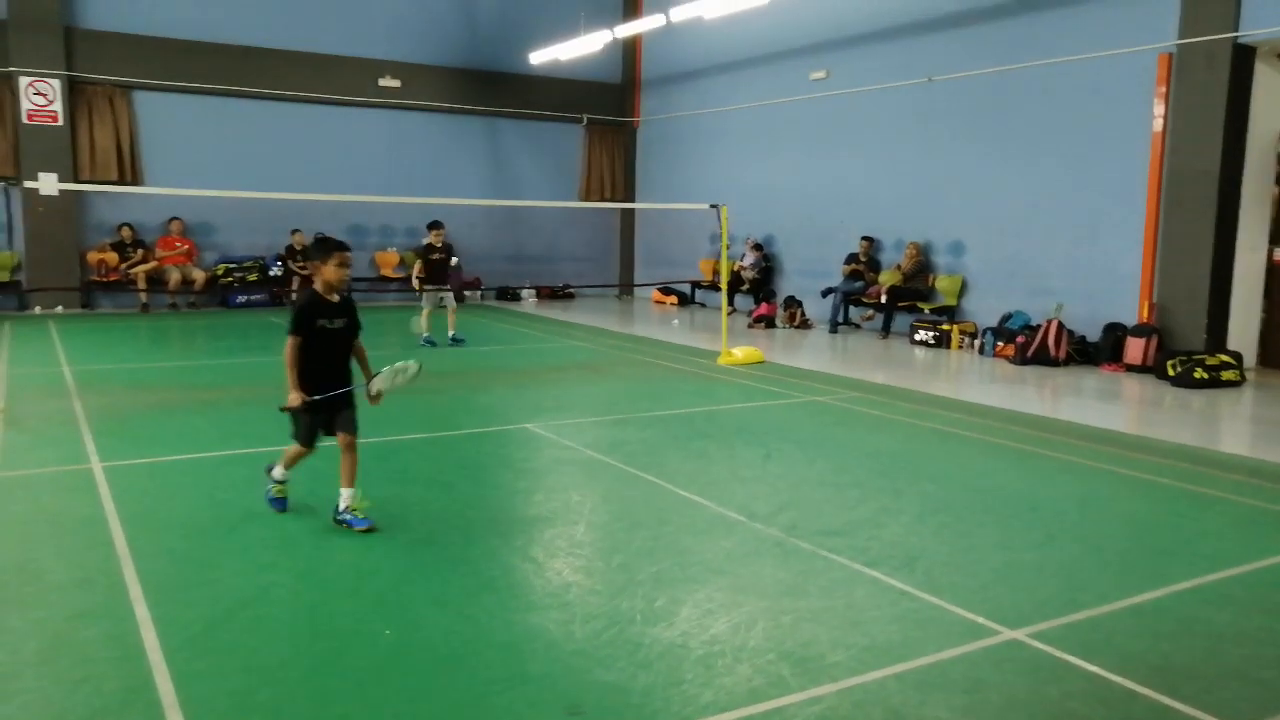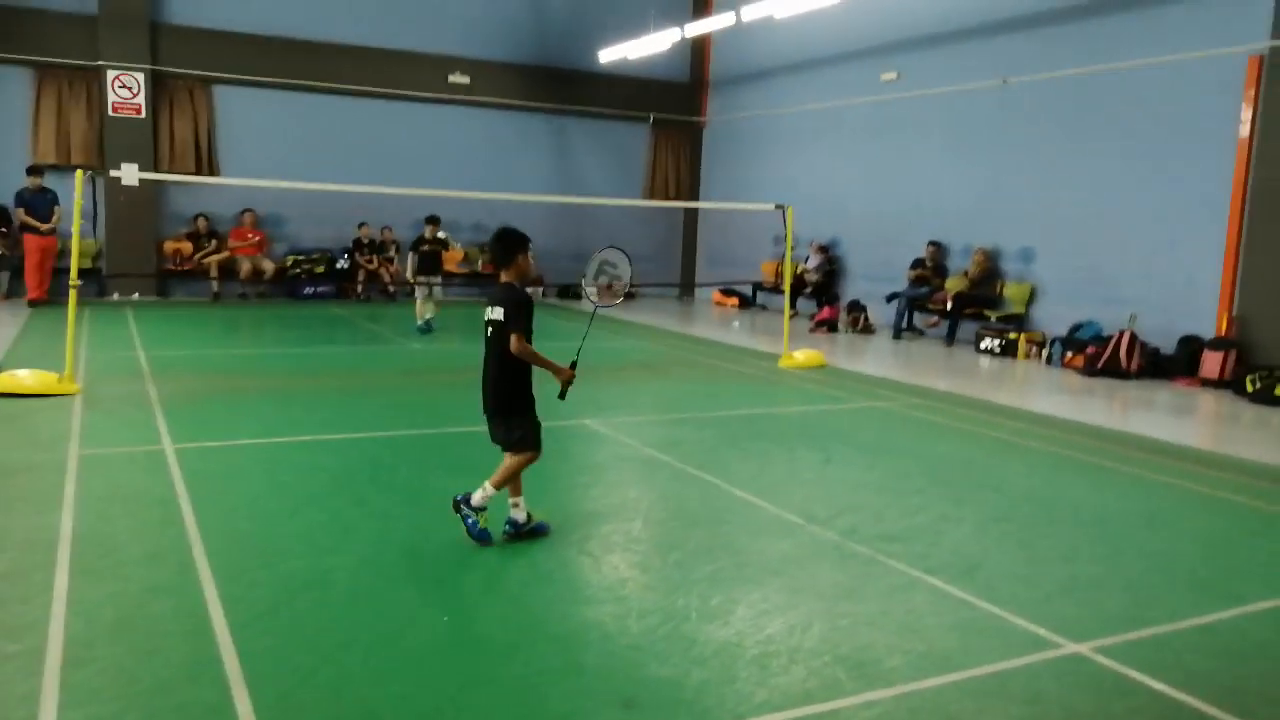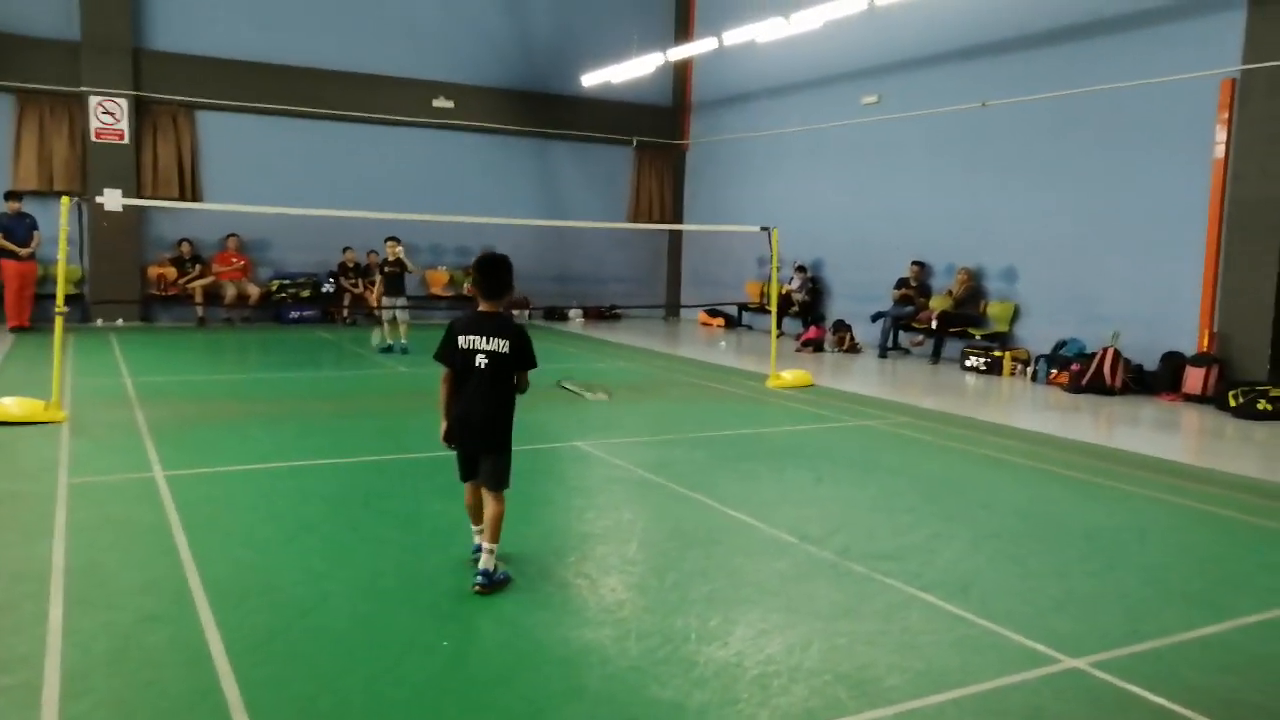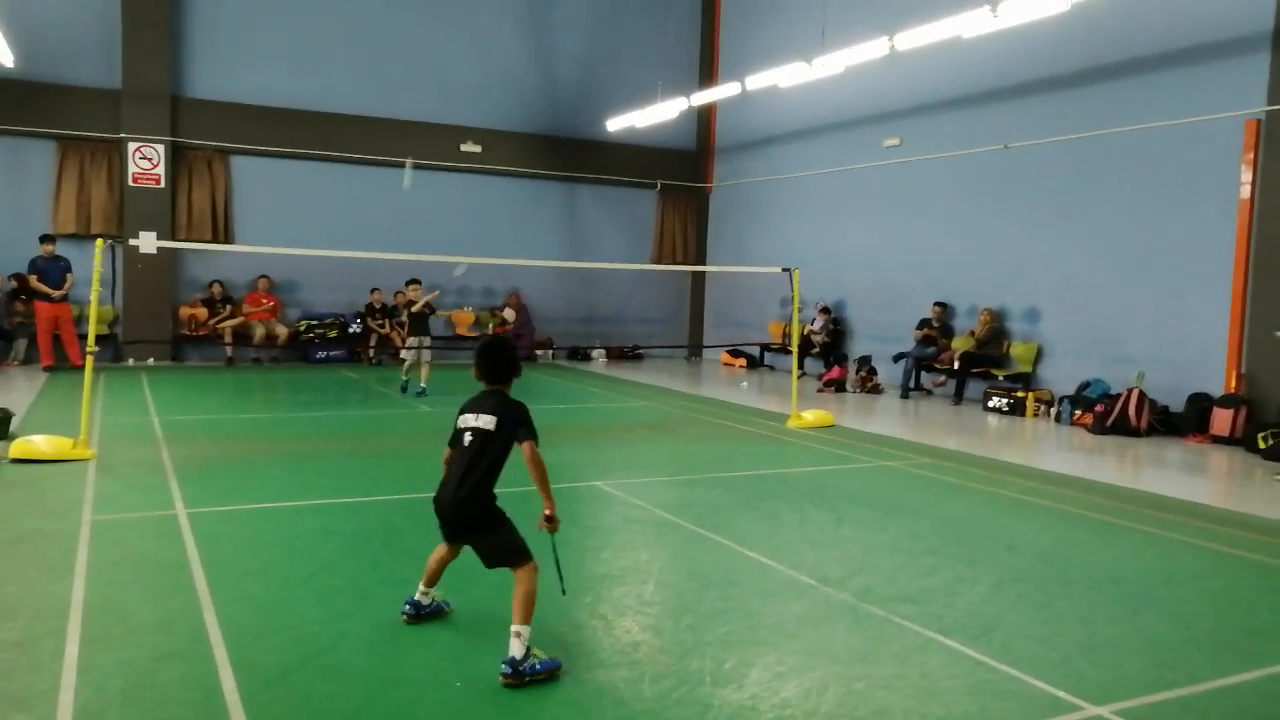
dt=1s
person 1, frame 1
left shoulder: (347, 304)
right shoulder: (306, 305)
left elbow: (355, 344)
right elbow: (292, 349)
left wrist: (370, 378)
right wrist: (293, 389)
left hip: (341, 388)
right hip: (314, 391)
left knee: (348, 441)
right knee: (305, 445)
left ankle: (346, 507)
right ankle: (277, 474)
person 1, frame 2
left shoulder: (495, 296)
right shoulder: (520, 299)
right elbow: (518, 347)
right wrist: (558, 370)
left hip: (493, 389)
right hip: (512, 391)
left knee: (514, 450)
right knee: (527, 450)
left ankle: (518, 517)
right ankle: (474, 501)
person 1, frame 3
left shoulder: (458, 326)
right shoulder: (515, 332)
left elbow: (447, 377)
right elbow: (522, 384)
left wrist: (445, 419)
right wrist: (515, 387)
left hip: (462, 422)
right hip: (496, 425)
left knee: (472, 482)
right knee: (494, 493)
left ankle: (480, 539)
right ankle: (486, 570)
person 1, frame 4
left shoulder: (468, 407)
right shoulder: (513, 410)
right elbow: (531, 454)
right wrist: (549, 506)
left hip: (445, 498)
right hip: (476, 505)
left knee: (451, 545)
right knee: (526, 570)
left ankle: (420, 601)
right ankle: (517, 659)
